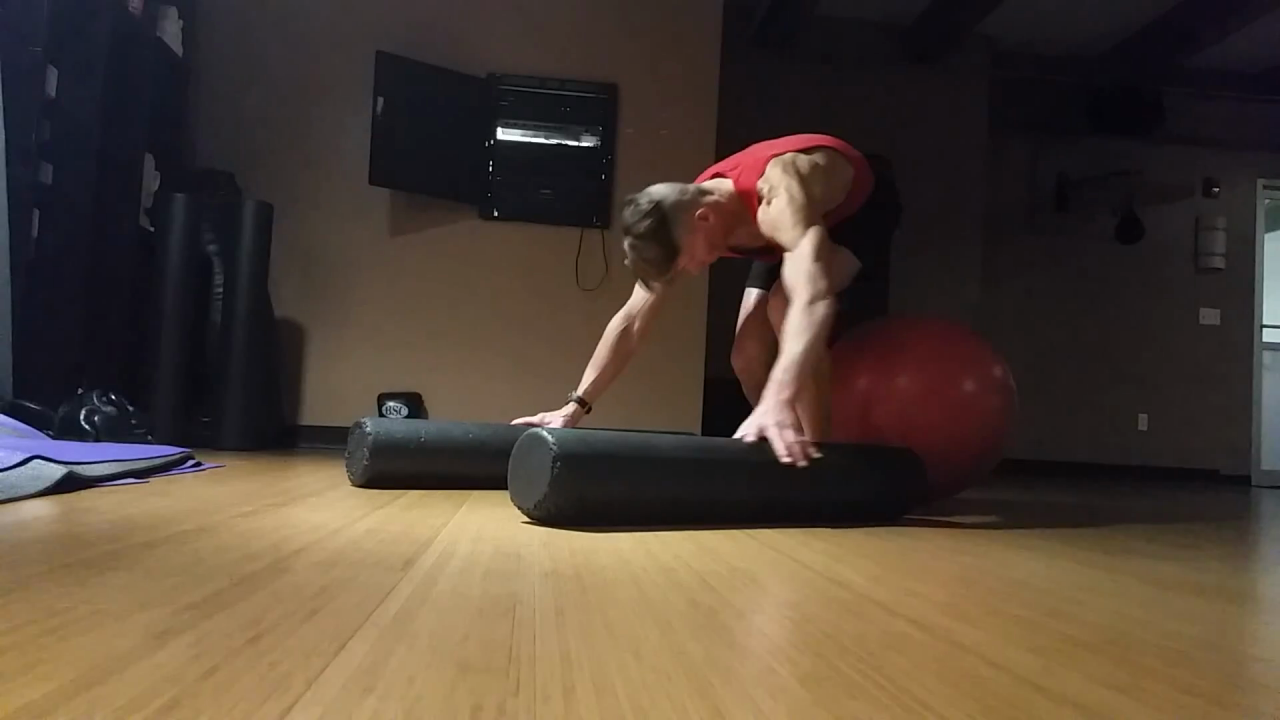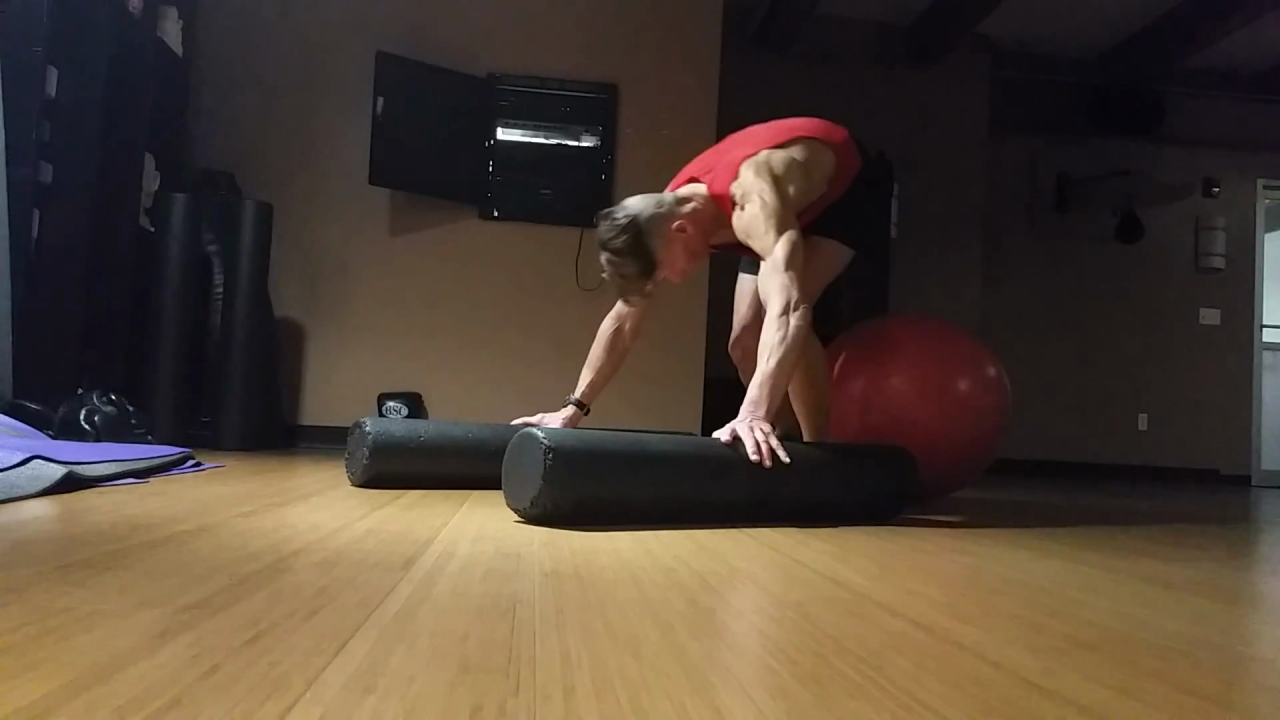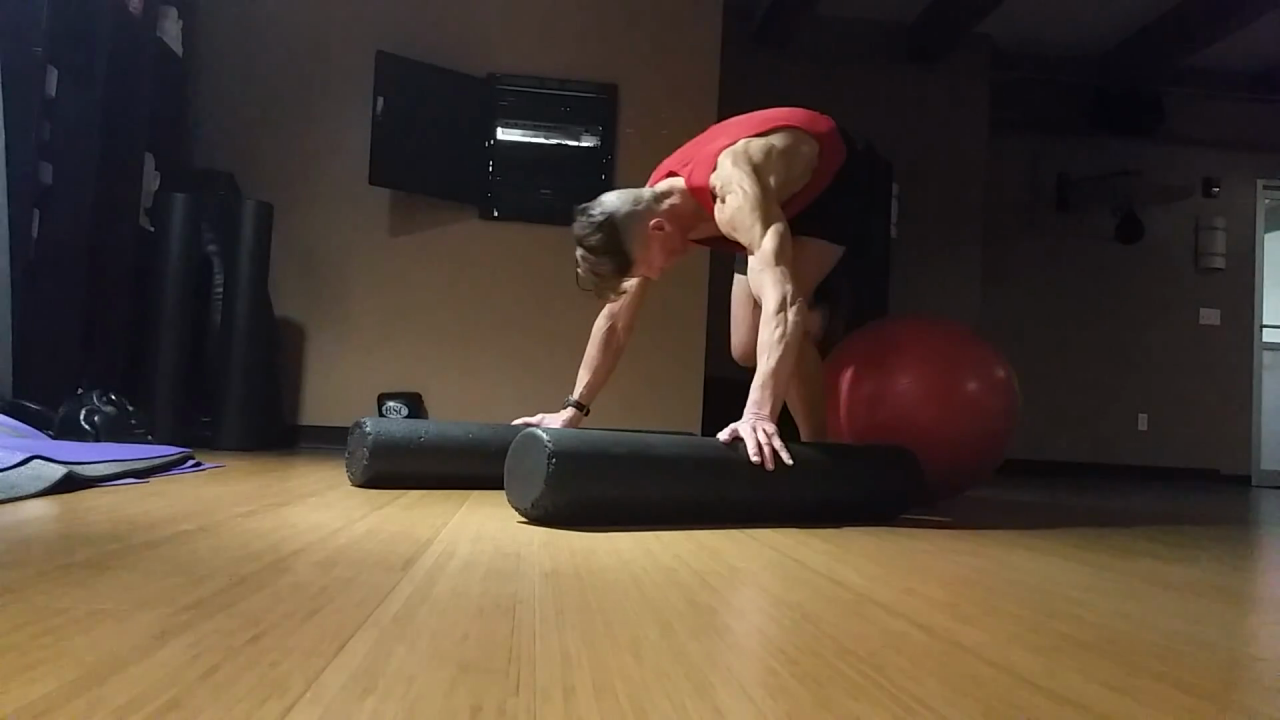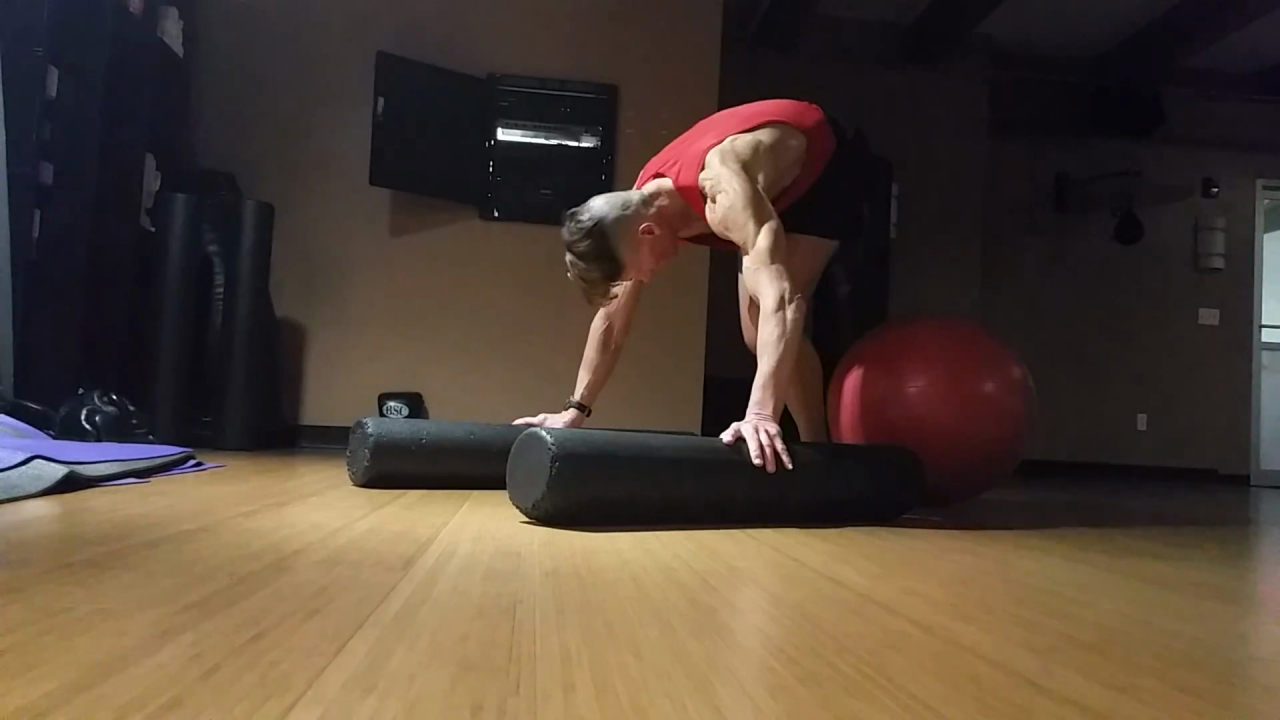
dt=0.2s
person 1, frame 1
left shoulder: (778, 202)
right shoulder: (681, 223)
left elbow: (812, 298)
right elbow: (631, 321)
left wrist: (778, 405)
right wrist: (575, 407)
left hip: (862, 208)
left knee: (784, 309)
right knee: (748, 359)
left ankle: (818, 454)
right ankle: (795, 451)
person 1, frame 2
left shoulder: (753, 206)
right shoulder: (664, 218)
left elbow: (787, 307)
right elbow: (623, 321)
left wrist: (753, 415)
right wrist: (574, 408)
left hip: (851, 187)
right hip: (793, 208)
left knee: (779, 307)
right knee: (745, 351)
right ankle: (786, 449)
person 1, frame 3
left shoulder: (735, 197)
right shoulder: (648, 210)
left elbow: (781, 301)
right elbow: (616, 318)
left wrist: (758, 415)
right wrist: (574, 409)
left hip: (836, 176)
right hip: (787, 194)
left knee: (779, 314)
right knee: (747, 350)
right ankle: (815, 326)
person 1, frame 4
left shoulder: (724, 195)
right shoulder: (639, 208)
left elbow: (782, 299)
right elbow: (612, 321)
left wrist: (761, 415)
right wrist: (575, 411)
left hip: (827, 163)
right hip: (779, 177)
left knee: (772, 317)
right knee: (760, 338)
